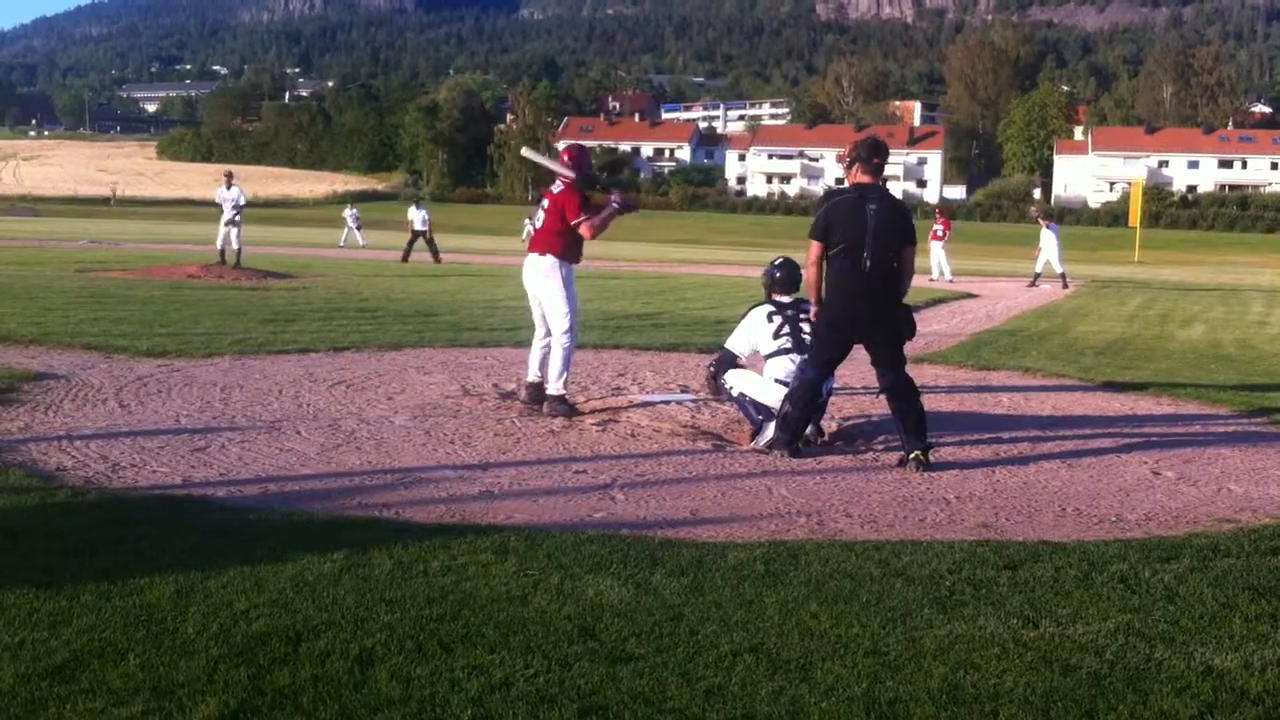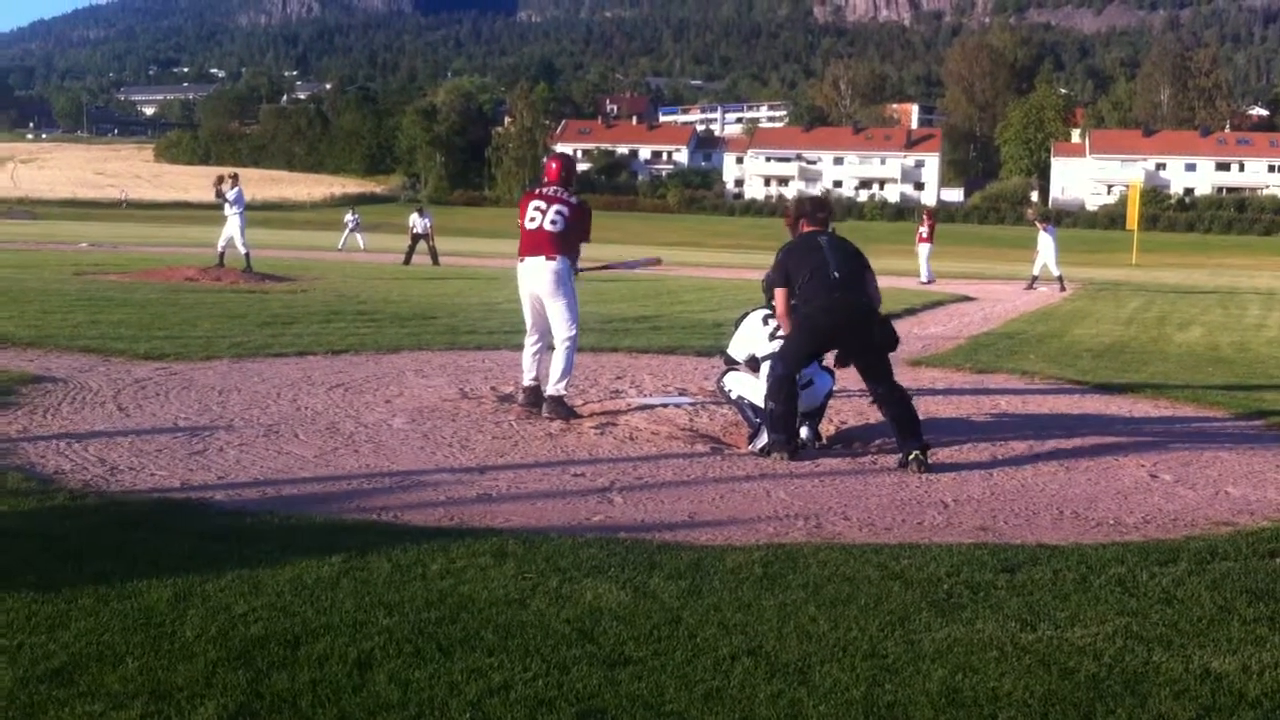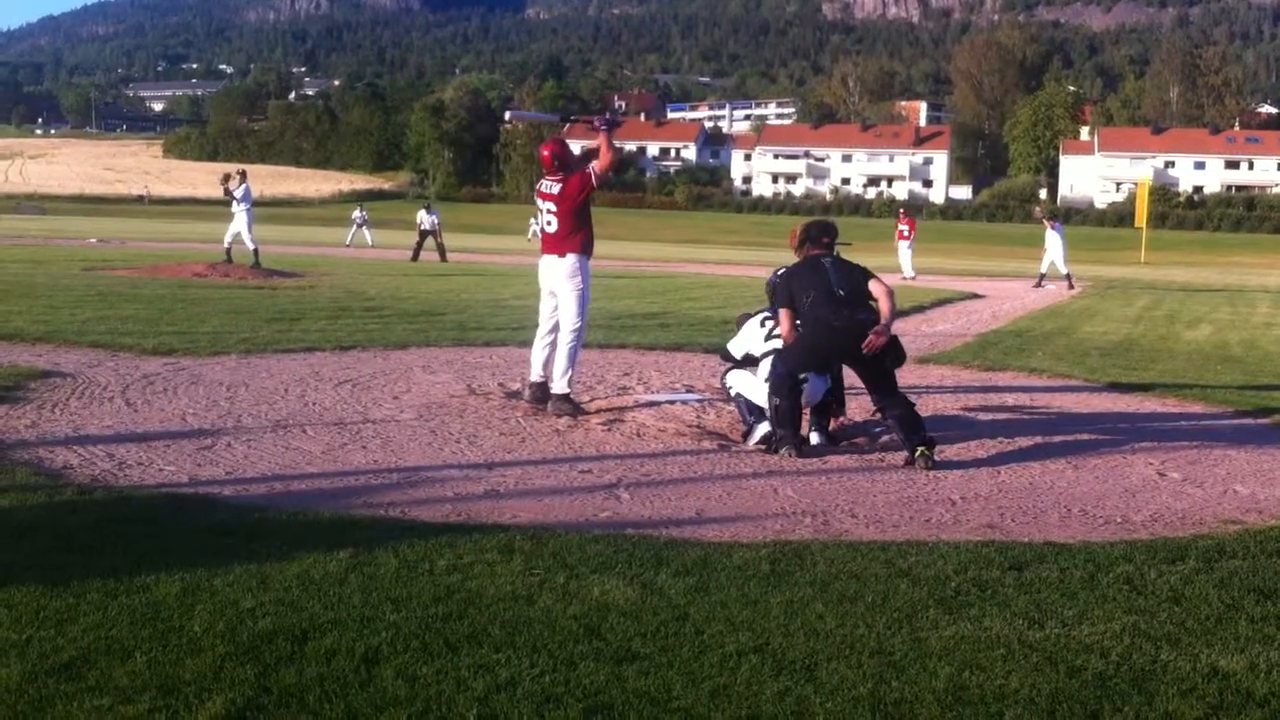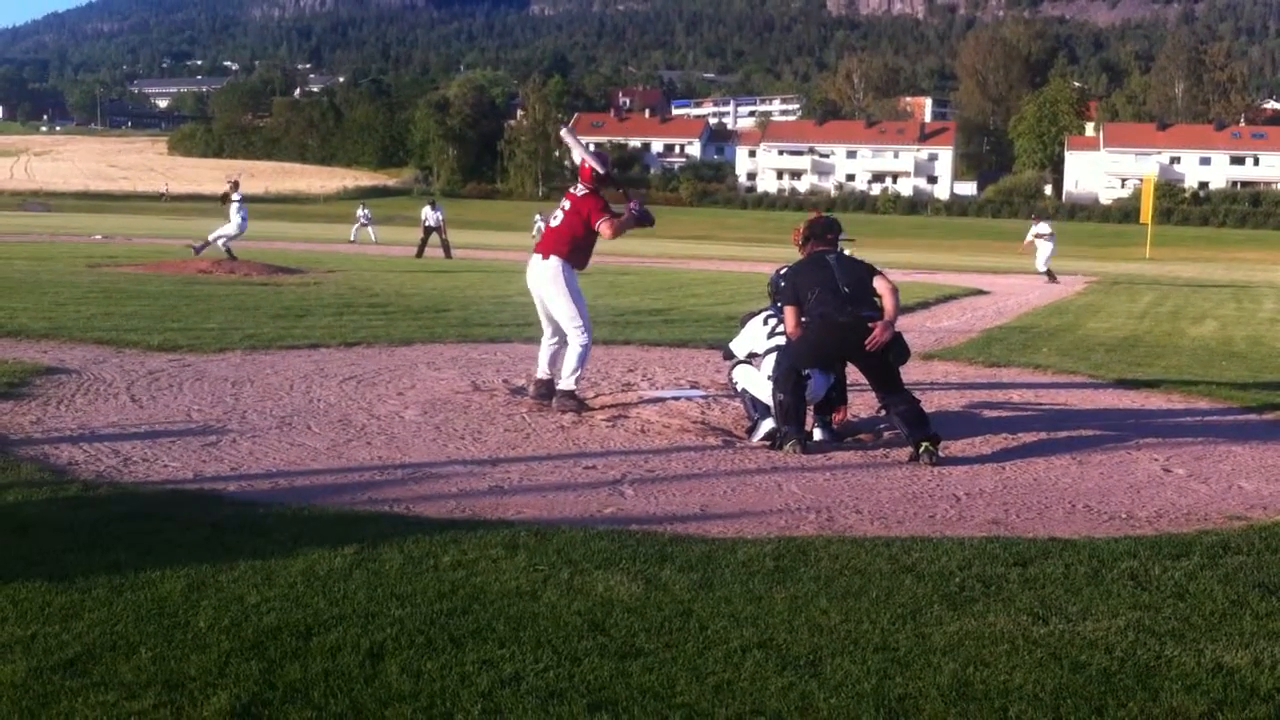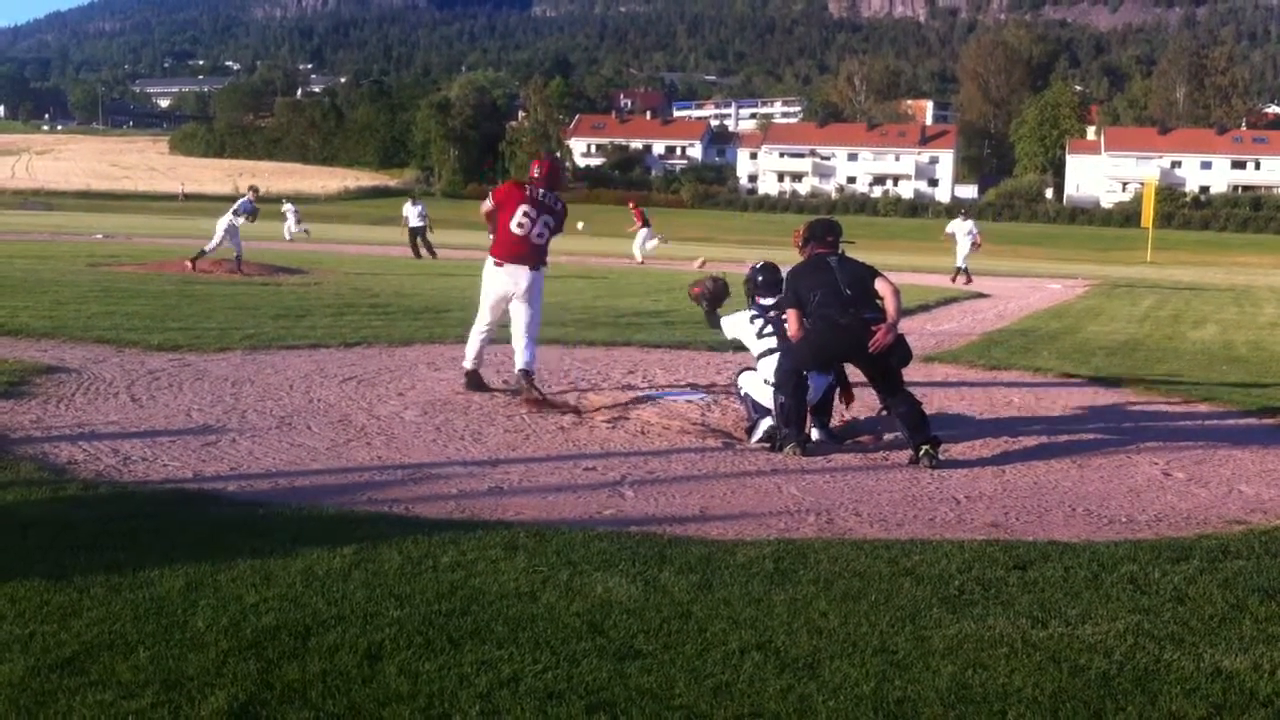
dt=1s
person 1, frame 1
left shoulder: (833, 204)
right shoulder: (898, 210)
left elbow: (814, 260)
right elbow: (907, 268)
left wrist: (815, 302)
left hip: (840, 307)
right hip: (882, 308)
left knee: (813, 371)
right knee: (895, 377)
left ankle: (784, 438)
right ankle: (916, 449)
person 1, frame 2
left shoulder: (789, 251)
right shoulder: (847, 247)
left elbow: (782, 309)
right elbow: (874, 297)
left wrist: (798, 344)
right wrist: (851, 344)
left hip: (818, 317)
right hip: (861, 316)
left knee: (782, 370)
right knee: (883, 384)
left ankle: (781, 444)
right ankle: (914, 450)
person 1, frame 3
left shoulder: (793, 274)
right shoulder: (852, 268)
left elbow: (787, 331)
right elbow: (884, 291)
left wrist: (805, 356)
right wrist: (885, 326)
left hip: (823, 333)
right hip: (865, 333)
left knee: (782, 368)
right knee: (888, 393)
left ankle: (787, 441)
right ankle: (920, 447)
person 1, frame 4
left shoulder: (797, 271)
right shoulder: (857, 265)
left elbow: (792, 328)
right elbow: (888, 289)
left wrist: (811, 349)
right wrist: (889, 323)
left hip: (826, 331)
right hip: (868, 330)
left knee: (787, 367)
right knee: (892, 389)
left ankle: (791, 436)
right ankle: (925, 443)
person 1, frame 5
left shoulder: (798, 273)
right shoulder: (858, 266)
left elbow: (794, 331)
right elbow: (889, 290)
left wrist: (814, 351)
right wrist: (891, 324)
left hip: (829, 333)
right hip: (870, 332)
left knee: (789, 367)
right knee: (894, 390)
left ankle: (791, 438)
right ankle: (925, 446)
person 2, frame 1
left shoulder: (557, 189)
right shoulder: (571, 191)
left elbow: (588, 213)
right elbow: (588, 231)
left wrist: (614, 205)
right wrist: (613, 208)
left hip: (533, 265)
right hip: (551, 266)
left knee: (544, 331)
right knee: (563, 333)
left ankle: (533, 387)
right ankle: (554, 397)
person 2, frame 2
left shoulder: (530, 197)
right shoulder: (578, 207)
right elbow: (574, 249)
right wrist: (573, 266)
left hip: (525, 267)
right hip: (553, 268)
left knee: (535, 334)
right knee: (566, 336)
left ankle: (529, 390)
right ankle: (553, 398)
person 2, frame 3
left shoulder: (542, 186)
right shoulder: (575, 185)
left elbow: (575, 165)
right elbow: (607, 160)
left wrist: (597, 139)
right wrist: (604, 131)
left hip: (547, 263)
right hip: (571, 265)
left knee: (547, 328)
right knee: (570, 331)
left ankle: (537, 385)
right ankle: (559, 395)
person 2, frame 4
left shoulder: (576, 195)
right shoulder: (593, 200)
left elbow: (606, 224)
right elbow: (609, 231)
left wrist: (632, 217)
right wrist: (632, 216)
left hip: (538, 267)
right hip: (555, 269)
left knee: (554, 332)
right knee: (580, 335)
left ankle: (542, 384)
right ankle: (564, 393)
person 2, frame 5
left shoulder: (515, 188)
right shoulder: (560, 207)
left elbow: (486, 210)
left hip: (499, 269)
right hip: (529, 276)
left knee: (484, 324)
right knee: (524, 335)
left ankle: (471, 373)
right ankle: (524, 372)
person 3, frame 1
left shoulder: (760, 313)
right shoulder: (811, 310)
left elbow: (728, 356)
left wrist: (714, 370)
left hip: (778, 394)
left knee: (728, 376)
left ankle: (769, 424)
right ankle: (810, 424)
person 3, frame 2
left shoulder: (756, 317)
left elbow: (730, 358)
right hip: (809, 397)
left knee: (727, 379)
right knee: (825, 375)
left ankle: (766, 429)
right ankle: (807, 428)
person 3, frame 3
left shoulder: (757, 321)
left elbow: (726, 355)
right elbow: (834, 364)
right wrist: (839, 404)
right hip: (809, 395)
left knee: (731, 376)
right knee: (828, 377)
left ankle: (758, 425)
right ankle: (818, 431)
person 3, frame 4
left shoulder: (760, 320)
left elbow: (728, 354)
right elbow: (838, 364)
right wrist: (841, 402)
left hip: (773, 392)
right hip: (812, 393)
left knee: (738, 370)
right knee: (831, 371)
left ankle: (763, 422)
right ankle: (823, 426)
person 3, frame 5
left shoulder: (746, 318)
left elbow: (715, 322)
left wrist: (708, 305)
right wrist: (844, 385)
left hip: (772, 395)
right hip: (810, 392)
left knee: (745, 377)
right knee: (830, 371)
left ankle: (763, 422)
right ankle: (820, 427)
